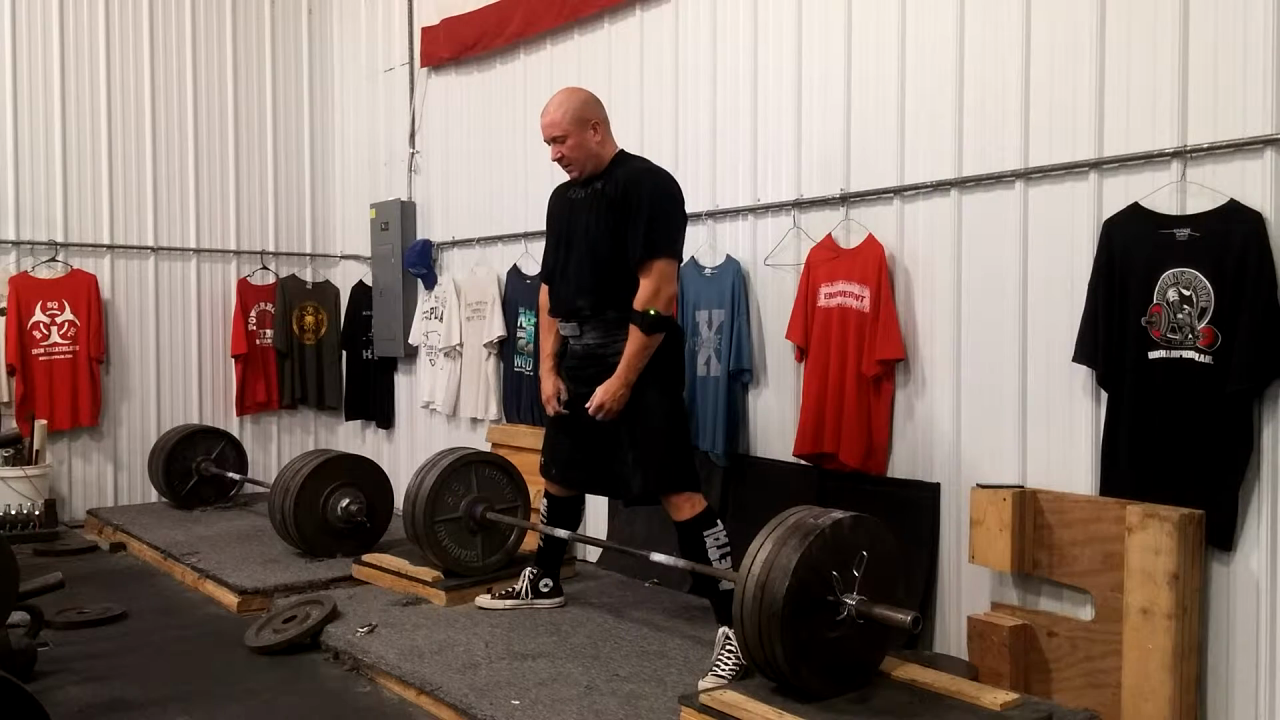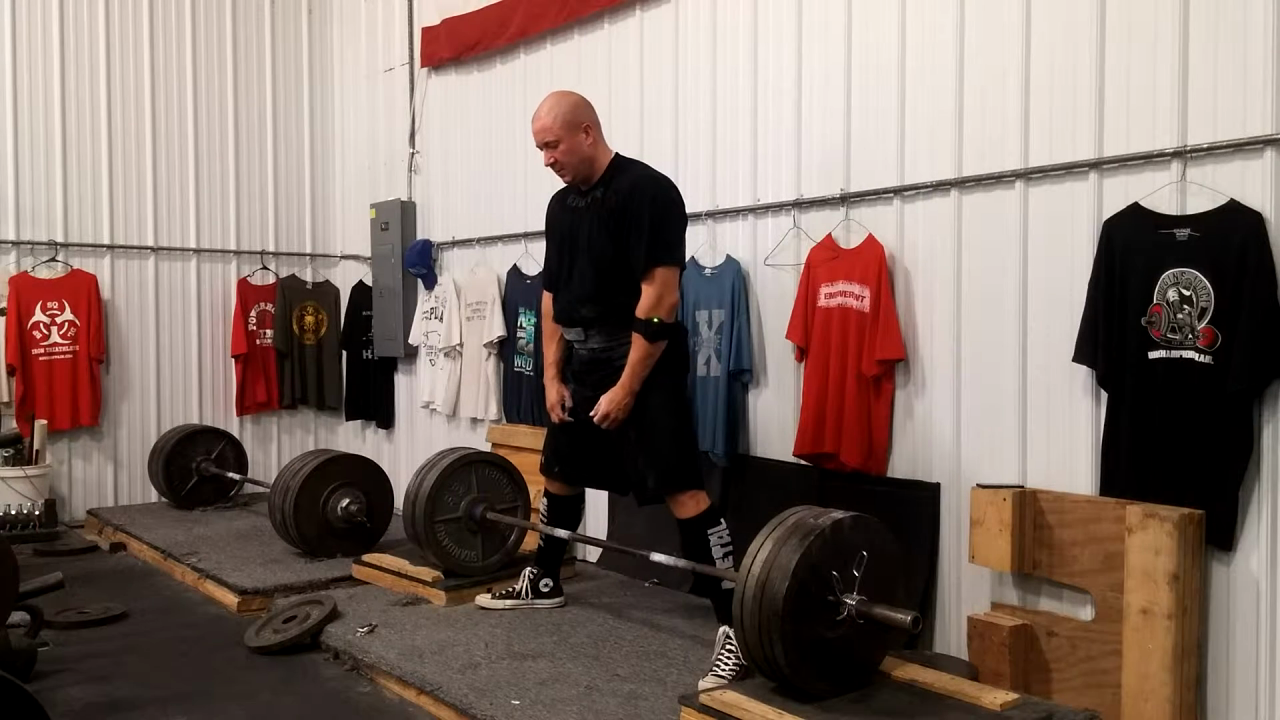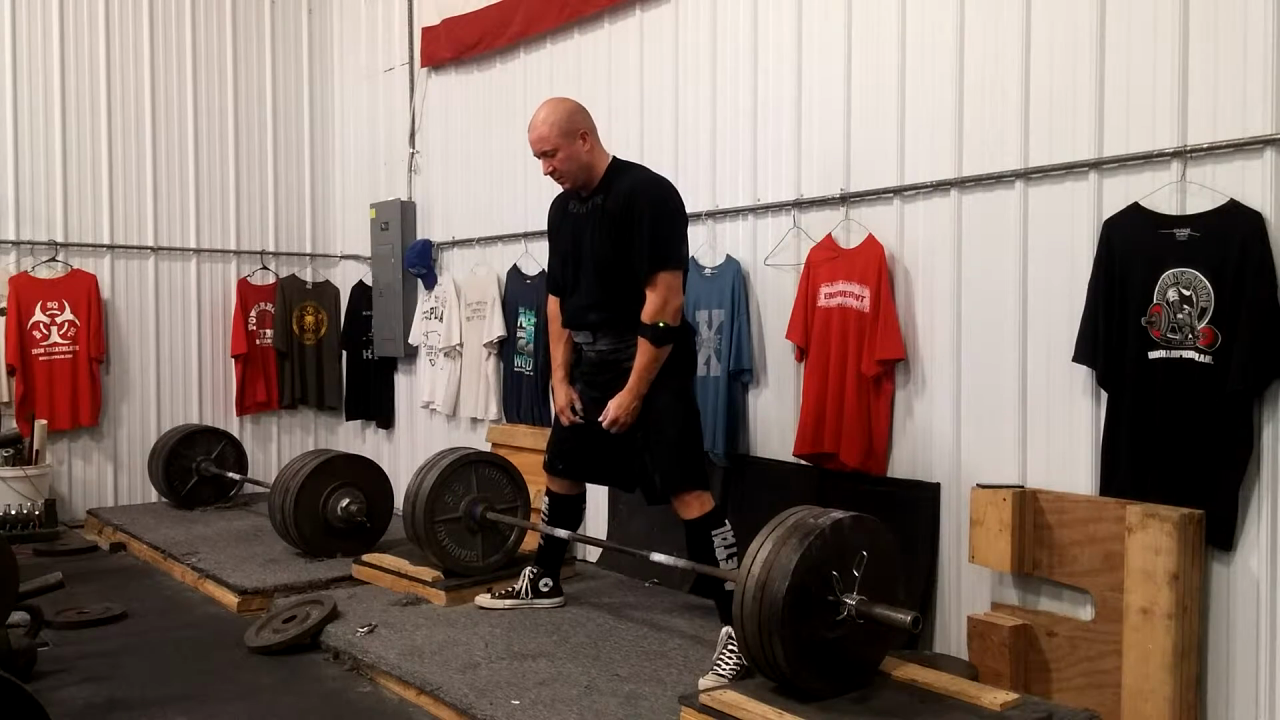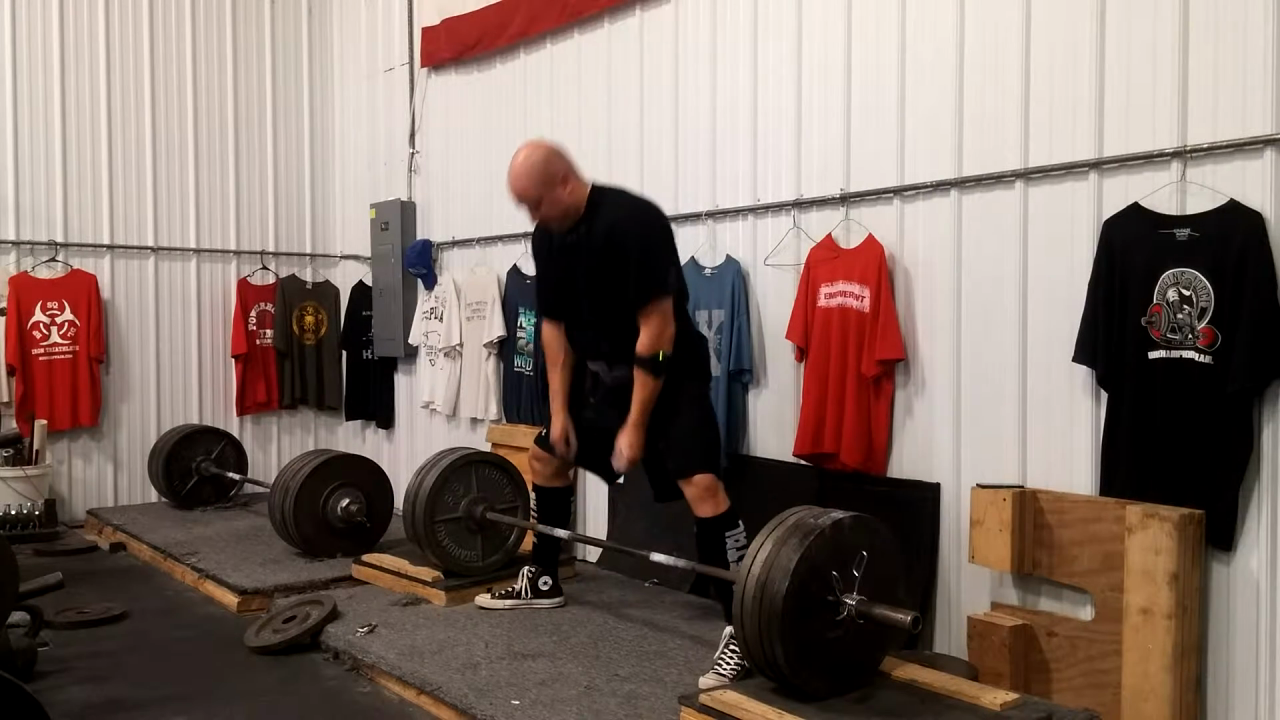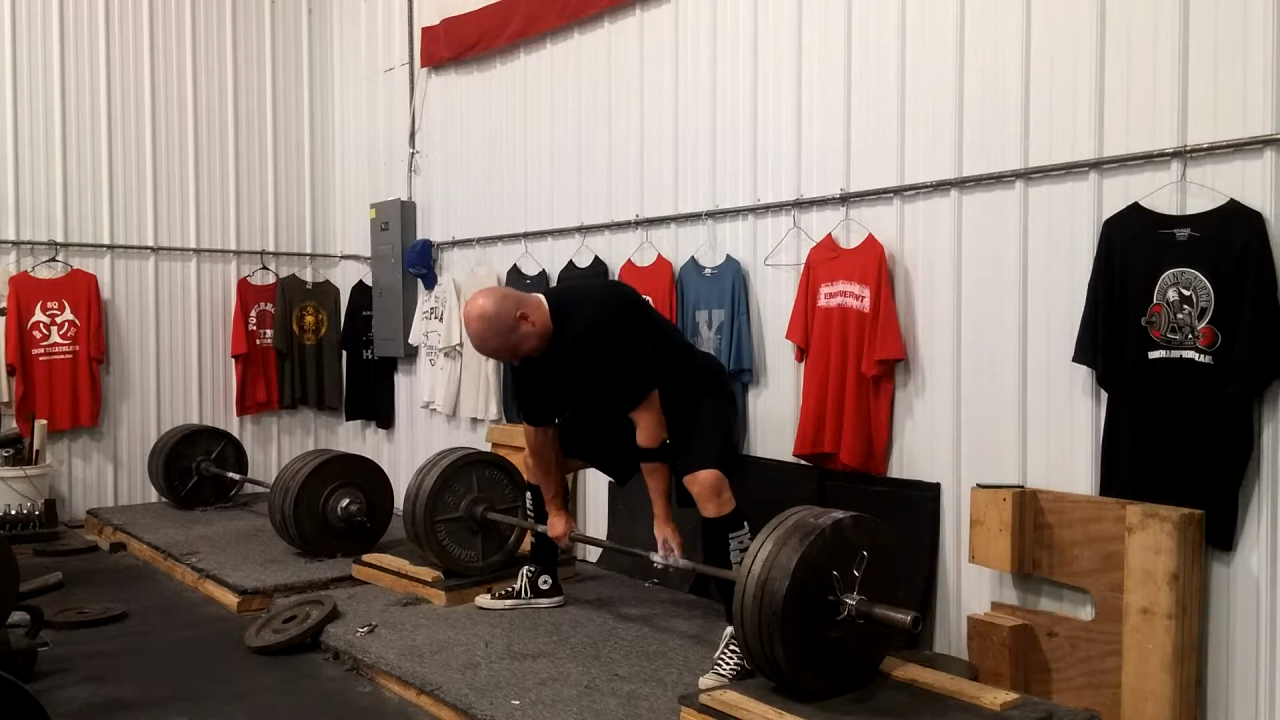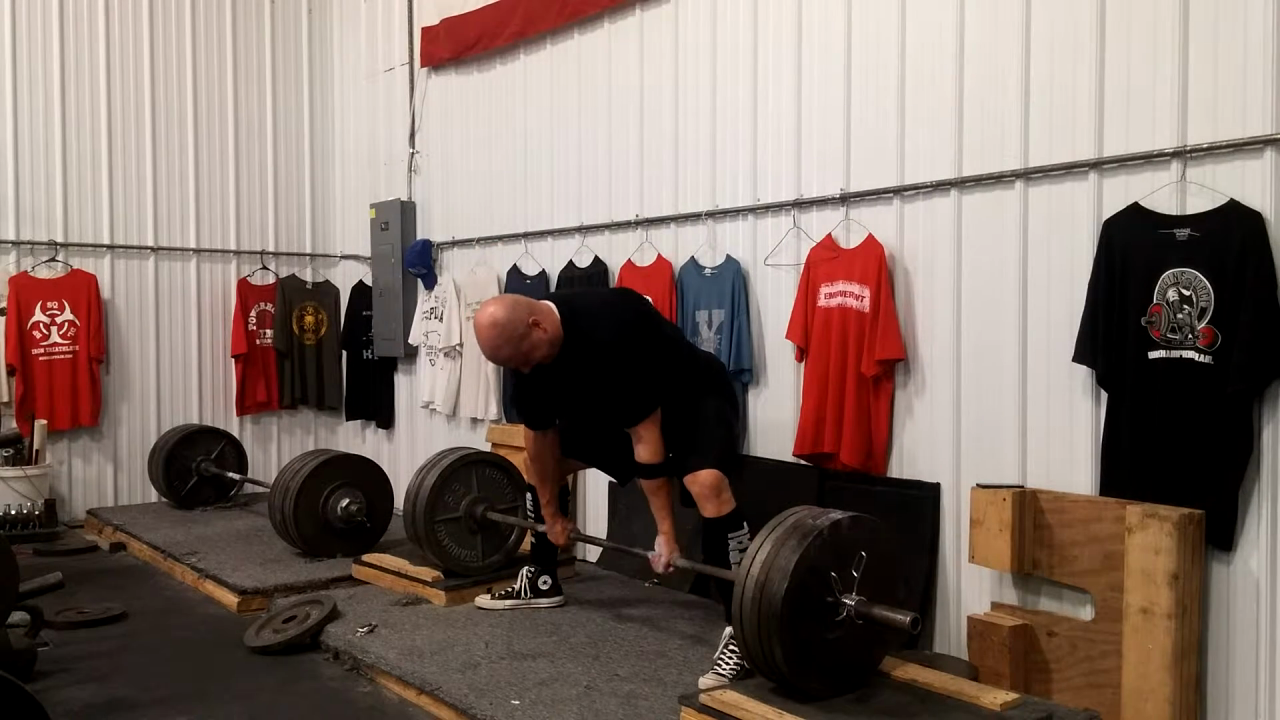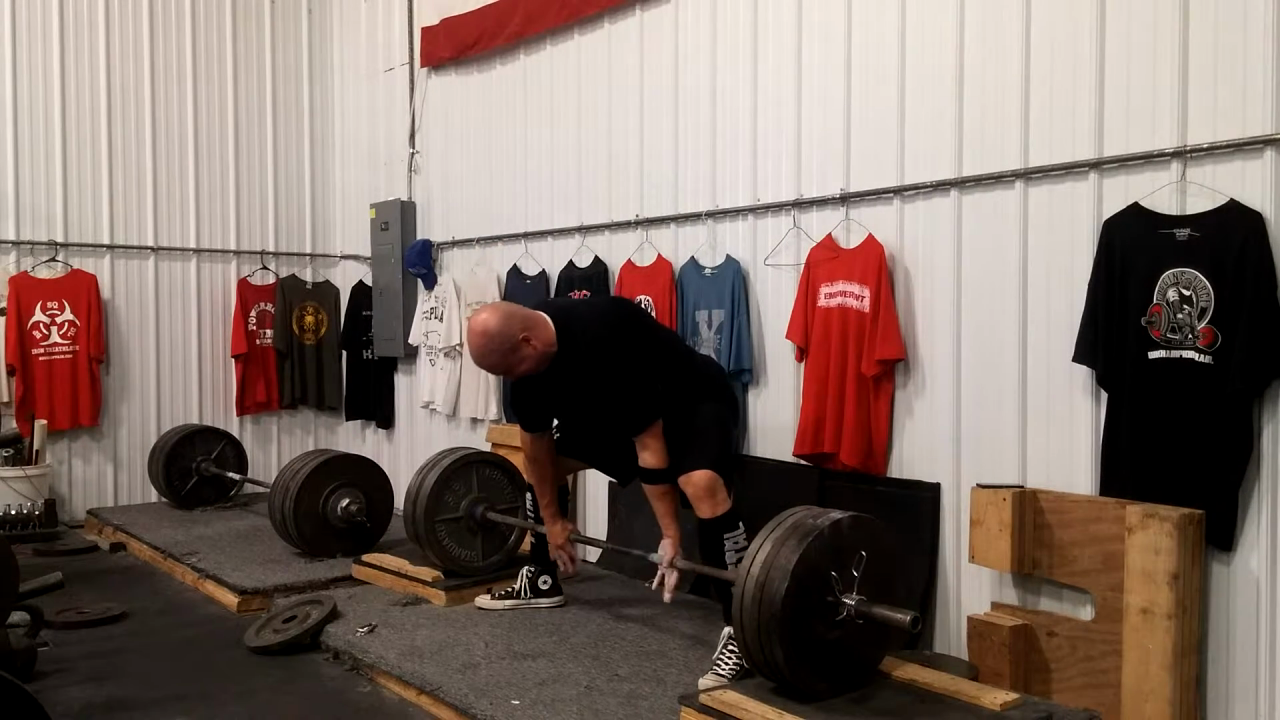
dt=0.7s
person 1, frame 1
left shoulder: (647, 185)
right shoulder: (563, 197)
left elbow: (658, 288)
right elbow: (550, 288)
left wrist: (623, 381)
right wrist: (549, 368)
left hip: (636, 364)
right hip: (577, 364)
left knee: (675, 489)
right knee: (559, 474)
left ankle: (733, 625)
right ankle: (544, 580)
person 1, frame 2
left shoulder: (646, 191)
right shoulder: (561, 204)
left elbow: (660, 296)
right elbow: (553, 295)
left wrist: (626, 388)
right wrist: (553, 377)
left hip: (643, 365)
right hip: (583, 365)
left knee: (681, 490)
right knee: (559, 473)
left ankle: (735, 627)
right ankle: (544, 579)
person 1, frame 3
left shoulder: (646, 194)
right shoulder: (563, 209)
left elbow: (665, 301)
right elbow: (559, 300)
left wrist: (634, 392)
right wrist: (561, 378)
left hip: (651, 364)
right hip: (591, 363)
left knee: (685, 490)
right knee: (561, 469)
left ankle: (737, 627)
right ankle: (543, 579)
person 1, frame 4
left shoulder: (633, 222)
right shoulder: (548, 237)
left elbow: (658, 327)
right elbow: (553, 324)
left wrist: (636, 427)
right wrist: (558, 407)
left hip: (667, 374)
right hip: (598, 372)
left knee: (700, 484)
right knee: (545, 455)
left ankle: (740, 628)
right ankle: (543, 579)
person 1, frame 5
left shoulder: (603, 321)
right shoulder: (525, 343)
left elbow: (648, 419)
right elbow: (541, 429)
left wrist: (662, 518)
right wrist: (556, 509)
left hip: (691, 396)
left knee: (706, 484)
right knee: (535, 460)
left ankle: (740, 631)
right ankle: (541, 580)
person 1, frame 6
left shoulder: (613, 331)
right shoulder: (526, 345)
left elbow: (646, 437)
right elbow: (540, 435)
left wrist: (666, 532)
right wrist: (551, 514)
left hip: (694, 397)
left knee: (706, 484)
right knee: (540, 463)
left ankle: (740, 633)
right ankle: (540, 580)
person 1, frame 7
left shoulder: (609, 346)
right shoulder: (529, 354)
left elbow: (650, 445)
right elbow: (535, 438)
left wrist: (671, 537)
right wrist: (551, 518)
left hip: (695, 400)
left knee: (701, 485)
right knee: (542, 461)
left ankle: (739, 632)
right ankle: (540, 580)
